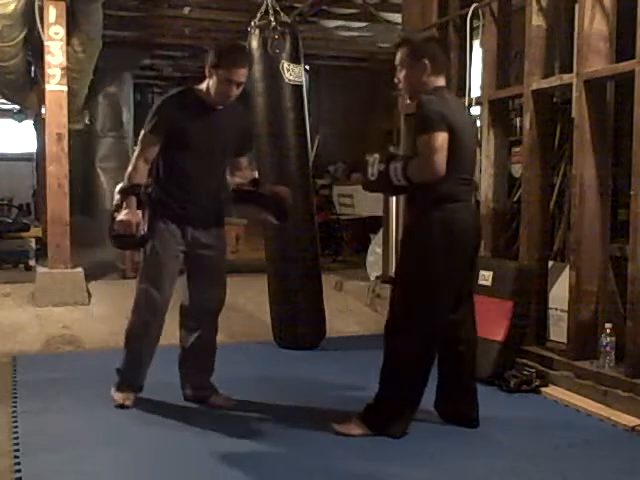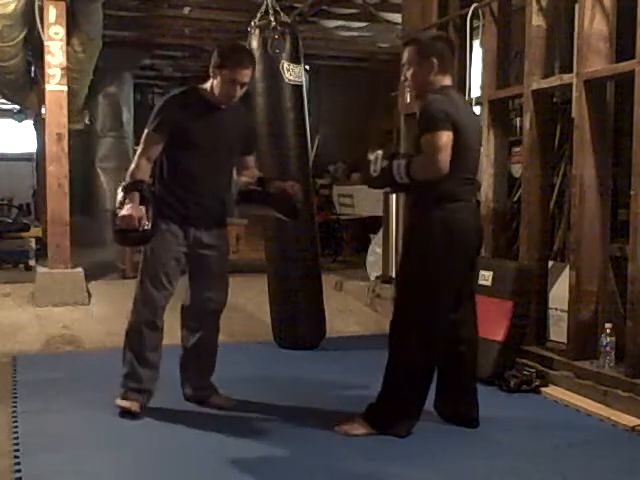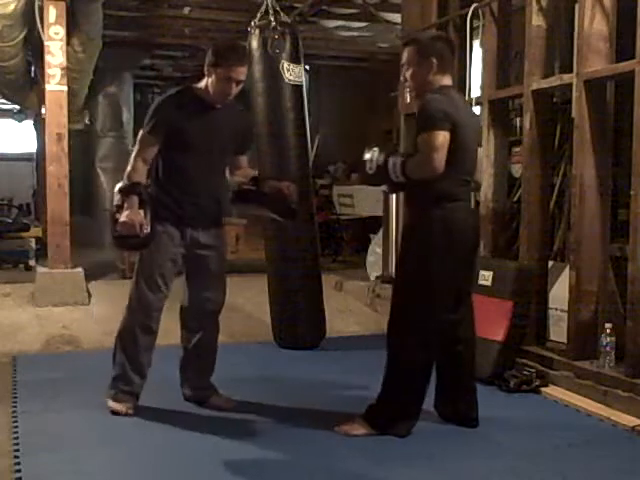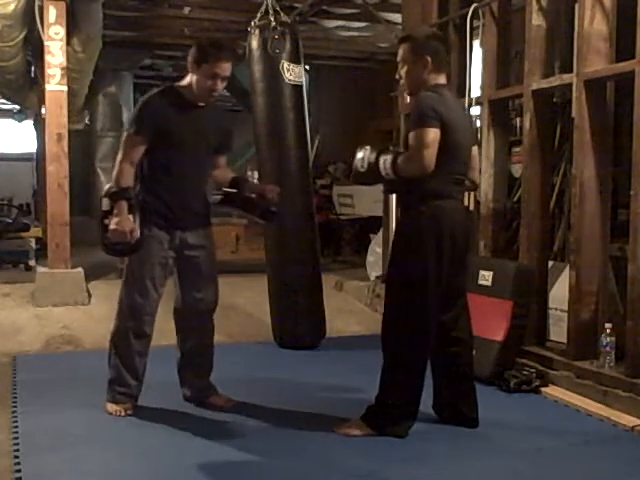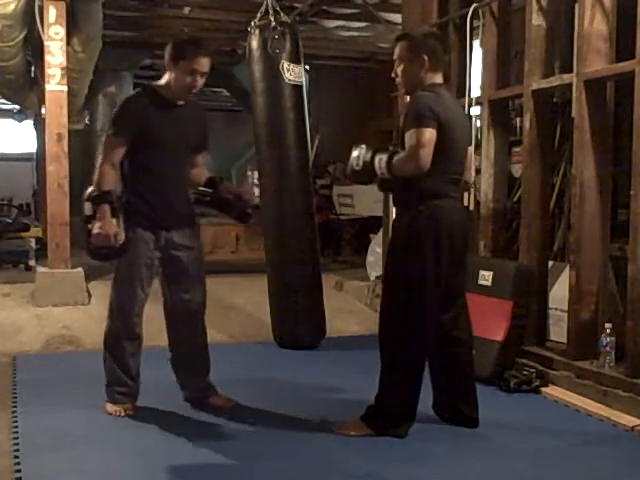
dt=0.2s
person 1, frame 1
left shoulder: (430, 106)
right shoulder: (458, 108)
left elbow: (433, 166)
left wrist: (388, 172)
right wrist: (401, 172)
left hip: (437, 222)
right hip: (463, 218)
left knee: (412, 322)
right knee: (456, 317)
left ankle: (385, 416)
right ankle: (460, 406)
person 1, frame 2
left shoulder: (435, 106)
right shoulder: (465, 109)
left elbow: (437, 164)
left wrist: (392, 170)
right wrist: (404, 171)
left hip: (438, 221)
right hip: (464, 218)
left knee: (416, 321)
right knee: (457, 316)
left ankle: (389, 416)
right ankle: (460, 406)
person 1, frame 3
left shoulder: (434, 105)
right shoulder: (465, 110)
left elbow: (431, 163)
left wrist: (390, 167)
left hip: (435, 220)
right hip: (461, 217)
left knee: (413, 319)
right knee: (454, 315)
left ankle: (390, 416)
right ankle: (459, 406)
person 1, frame 4
left shoulder: (425, 103)
right shoulder: (460, 109)
left elbow: (422, 160)
right elbow: (472, 174)
left wrist: (382, 165)
left hip: (427, 219)
right hip: (454, 217)
left knee: (407, 319)
right knee: (450, 315)
left ankle: (389, 416)
right ankle: (458, 406)
person 1, frame 5
left shoulder: (422, 102)
right shoulder: (456, 108)
left elbow: (418, 159)
left wrist: (374, 164)
left hip: (424, 218)
right hip: (452, 215)
left knee: (405, 319)
right knee: (449, 315)
left ankle: (389, 416)
right ankle: (459, 406)
person 2, frame 1
left shoulder: (238, 120)
right shoulder: (174, 107)
left elbow: (239, 172)
right elbow: (143, 159)
right wrist: (131, 204)
left hip: (211, 226)
right hip: (167, 221)
left knee: (206, 306)
right knee: (152, 301)
left ankle: (198, 384)
right ankle: (129, 382)
person 2, frame 2
left shoulder: (242, 120)
right shoulder: (177, 107)
left elbow: (246, 171)
right elbow: (145, 157)
left wrist: (272, 185)
right wrist: (133, 199)
left hip: (213, 227)
right hip: (169, 222)
left knee: (208, 306)
right knee: (150, 303)
left ankle: (198, 385)
right ankle: (135, 388)
person 2, frame 3
left shoulder: (238, 119)
right shoulder: (172, 107)
left elbow: (239, 170)
right elbow: (141, 159)
left wrist: (266, 184)
right wrist: (132, 205)
left hip: (210, 227)
right hip: (165, 223)
left knee: (206, 307)
right knee: (146, 304)
left ankle: (198, 386)
right ankle: (124, 389)
person 2, frame 4
left shoulder: (218, 119)
right shoulder: (157, 106)
right elbow: (127, 162)
left wrist: (245, 186)
right wrist: (121, 211)
left hip: (197, 227)
right hip: (154, 226)
left knee: (200, 307)
right knee: (137, 308)
left ankle: (198, 386)
right ankle: (121, 391)
person 2, frame 5
left shoulder: (197, 116)
right shoulder: (137, 107)
right elbow: (109, 164)
left wrist: (220, 187)
right wrist: (105, 215)
left hip: (182, 227)
right hip: (139, 226)
left knee: (190, 308)
right knee: (127, 309)
left ankle: (198, 387)
right ankle: (121, 392)
